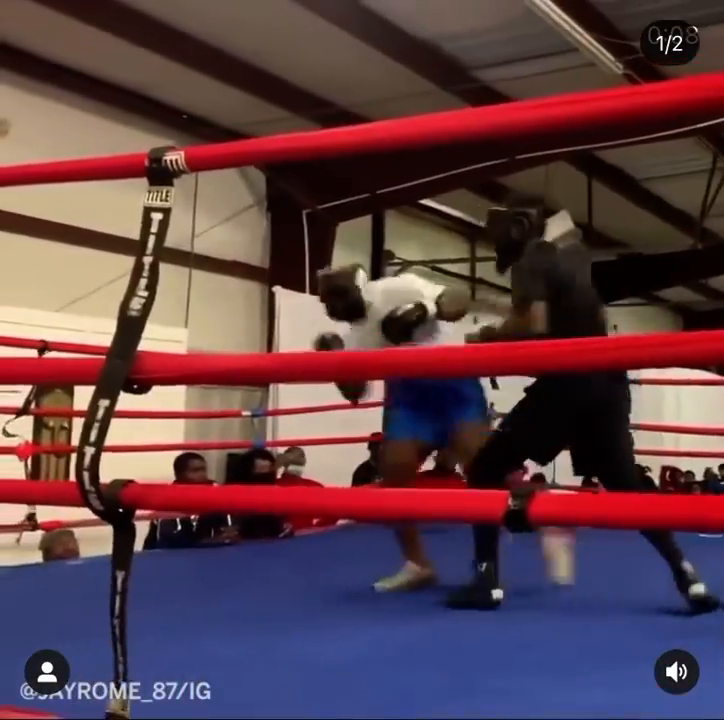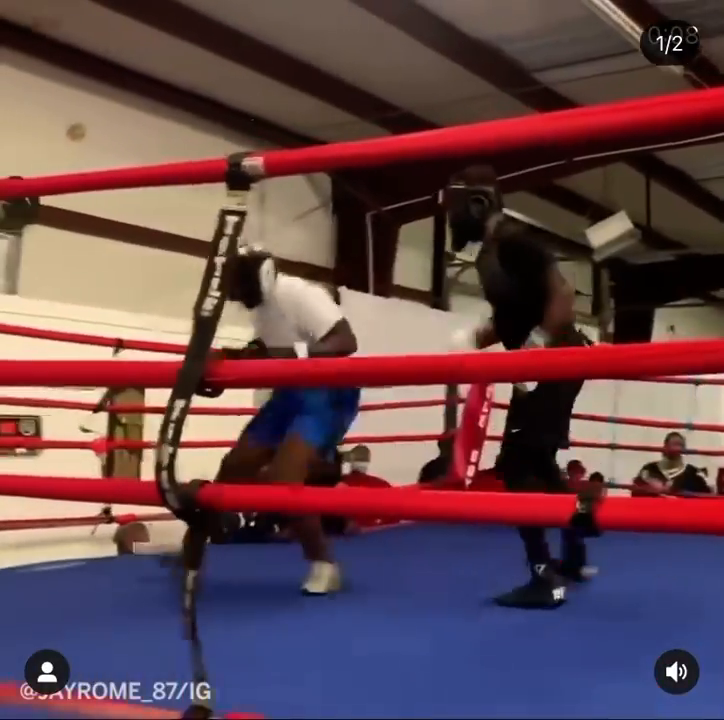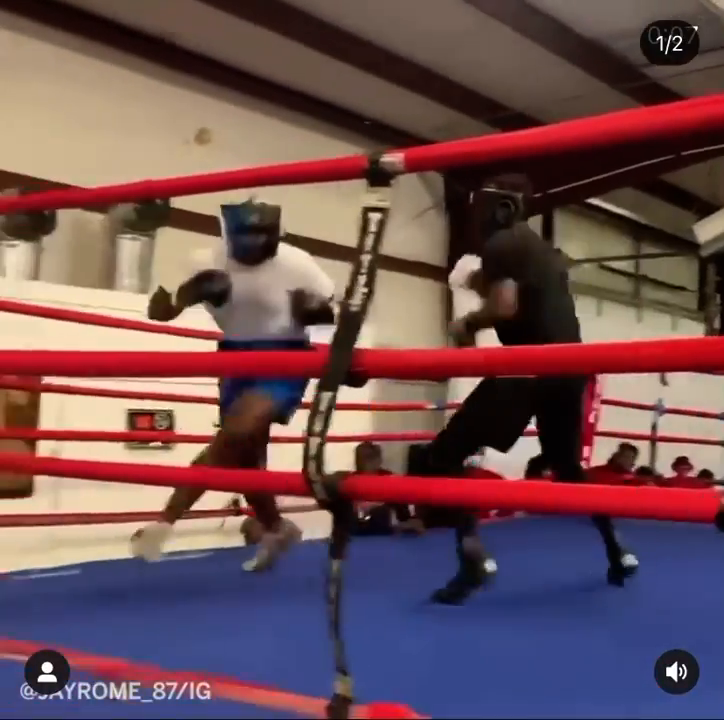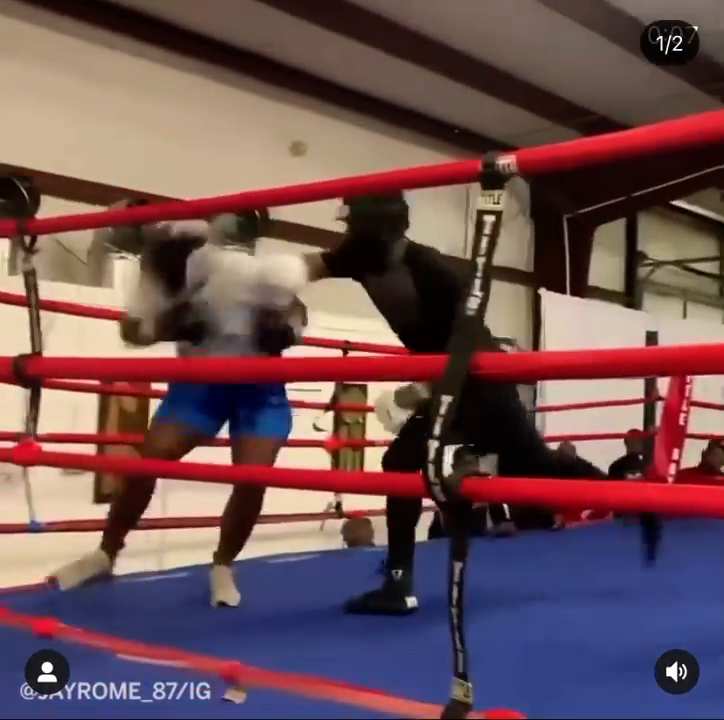
dt=0.4s
person 1, frame 1
left shoulder: (530, 264)
right shoulder: (565, 257)
left elbow: (533, 327)
left wrist: (489, 335)
left hip: (563, 384)
right hip: (606, 383)
left knee: (485, 471)
right knee: (629, 488)
left ankle: (486, 579)
right ankle: (689, 580)
person 1, frame 2
left shoulder: (518, 239)
right shoulder: (491, 251)
left elbow: (563, 294)
right elbow: (505, 320)
left wrist: (540, 342)
right wrist: (474, 340)
left knee: (519, 467)
right knee: (537, 464)
left ankle: (546, 580)
right ankle: (574, 556)
person 1, frame 3
left shoulder: (501, 244)
right shoulder: (544, 252)
left elbow: (504, 306)
left wrist: (467, 324)
right wrist: (484, 282)
left hip: (530, 368)
right hip: (568, 369)
left knee: (444, 455)
right knee: (567, 468)
left ankle: (472, 560)
right ankle: (617, 553)
person 1, frame 4
left shoulder: (434, 266)
right shoulder: (364, 259)
left elbow: (471, 337)
right elbow: (310, 267)
left wrist: (427, 386)
left hip: (478, 381)
right hip: (466, 383)
left knee: (401, 465)
right knee: (536, 462)
left ankle: (399, 585)
person 2, frame 1
left shoulder: (399, 289)
right shoulder: (354, 334)
left elbow: (458, 304)
right elbow: (354, 392)
left wrist: (422, 311)
left hip: (452, 383)
right hip: (409, 395)
right knee: (394, 475)
right ankle: (418, 566)
person 2, frame 2
left shoulder: (299, 295)
right shoulder: (259, 305)
left elbow: (345, 344)
left wrist: (294, 354)
right wrist: (237, 360)
left hip: (329, 392)
right hip: (292, 390)
left knee: (283, 483)
right knee: (234, 467)
left ankle: (323, 563)
person 2, frame 3
left shoulder: (295, 262)
right shoulder: (209, 265)
left elbow: (329, 310)
right elbow: (157, 310)
left wrist: (316, 311)
right wrist: (185, 293)
left knee: (236, 433)
right knee: (245, 454)
left ankle: (164, 525)
right ankle: (275, 529)
person 2, frame 4
left shoulder: (246, 273)
right shoulder: (155, 277)
left elbow: (297, 312)
right elbow: (131, 330)
left wrist: (285, 328)
right wrist: (162, 329)
left hip: (257, 383)
right hip: (198, 379)
left knee: (252, 480)
right knee: (149, 461)
left ankle: (223, 568)
right ankle: (106, 556)
